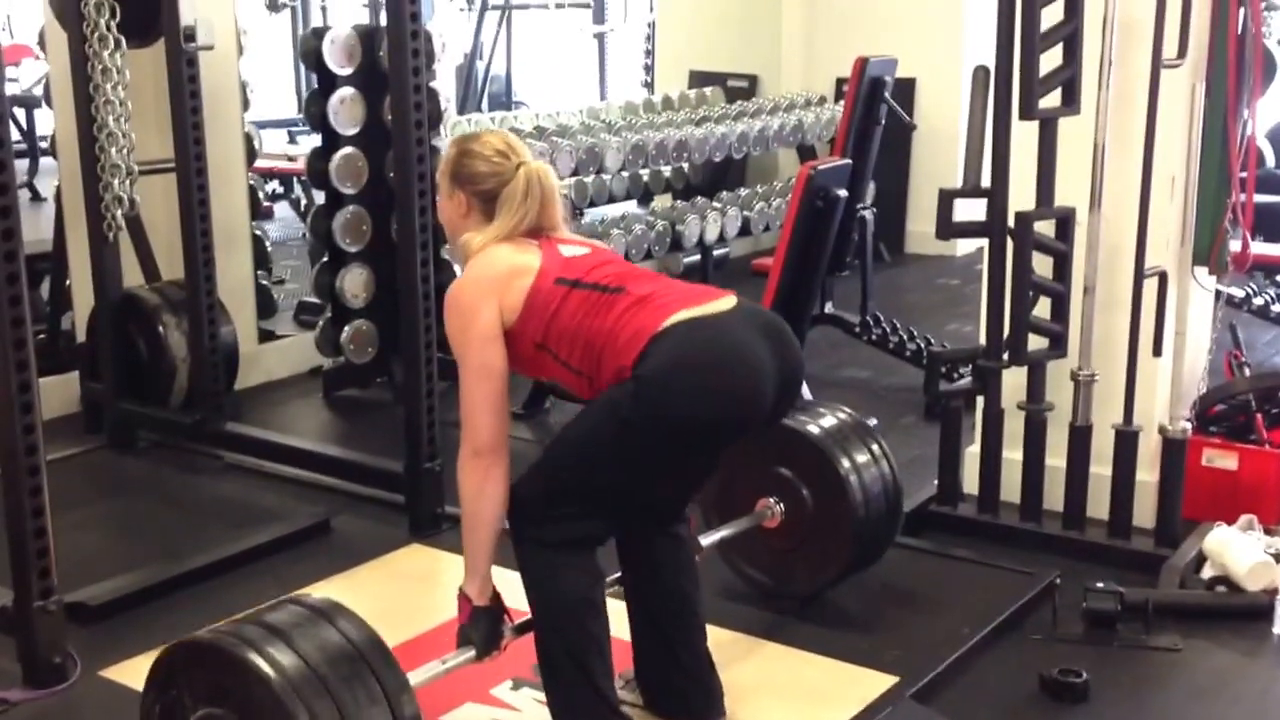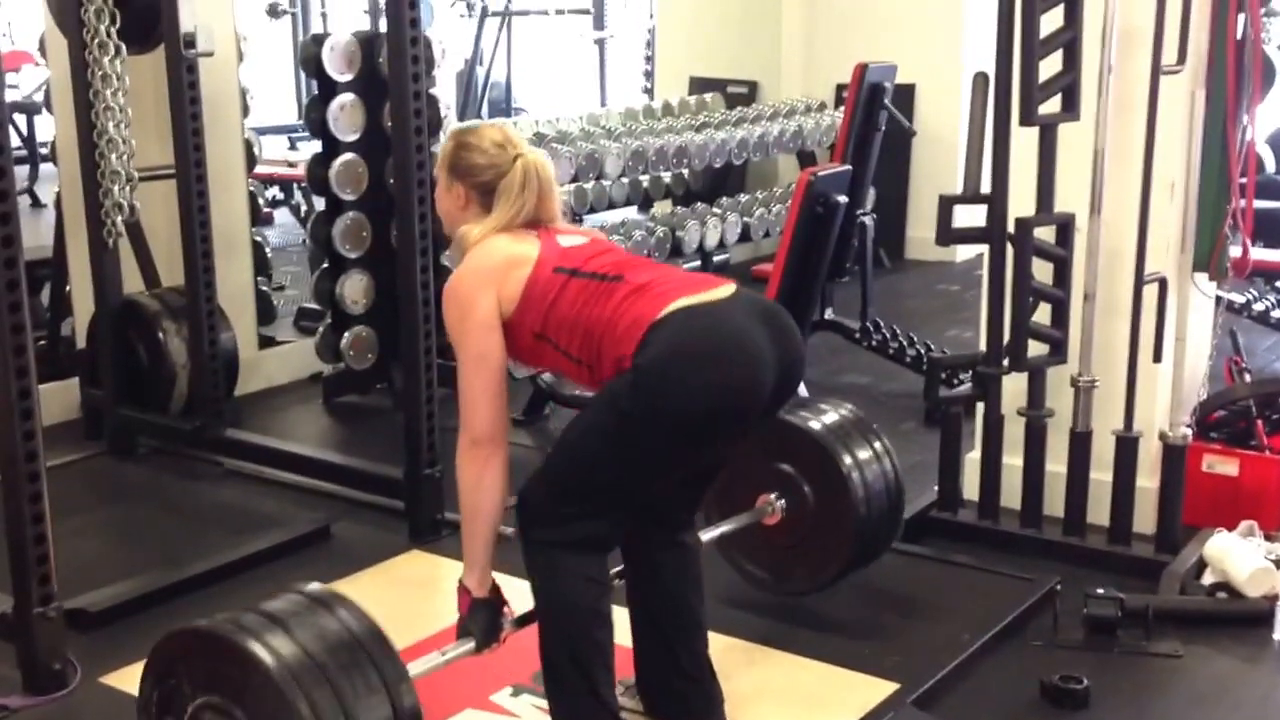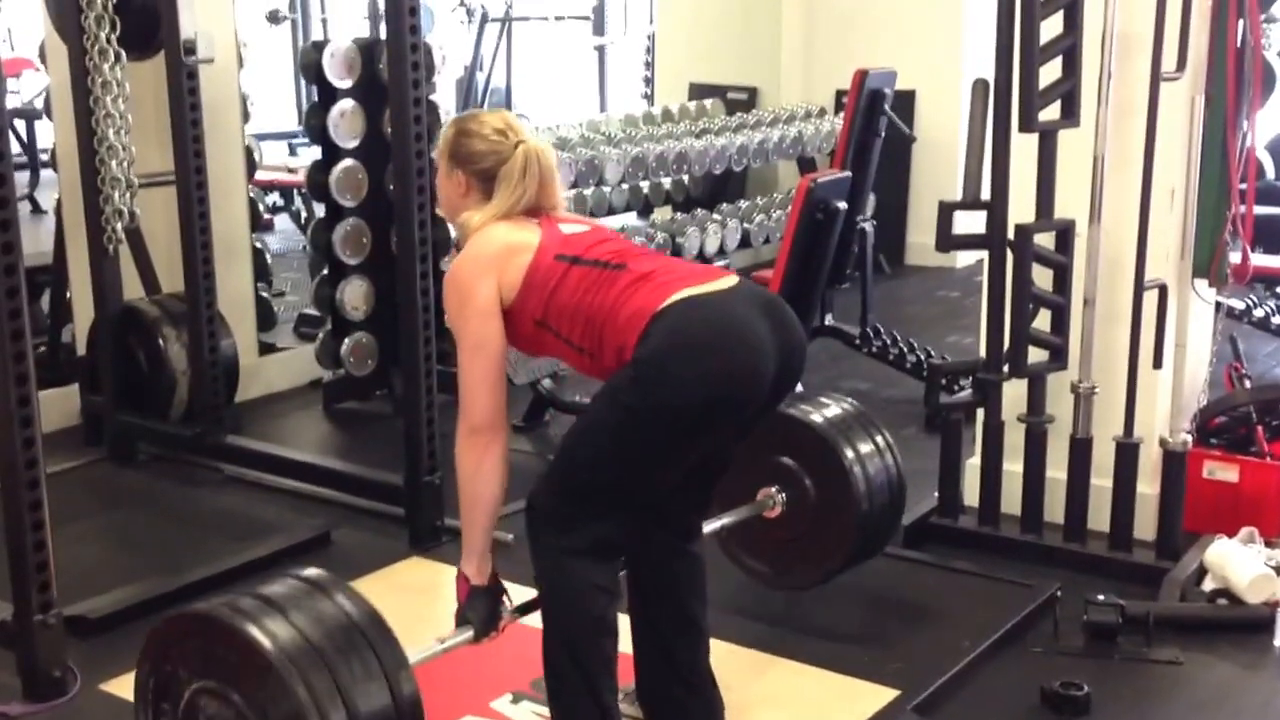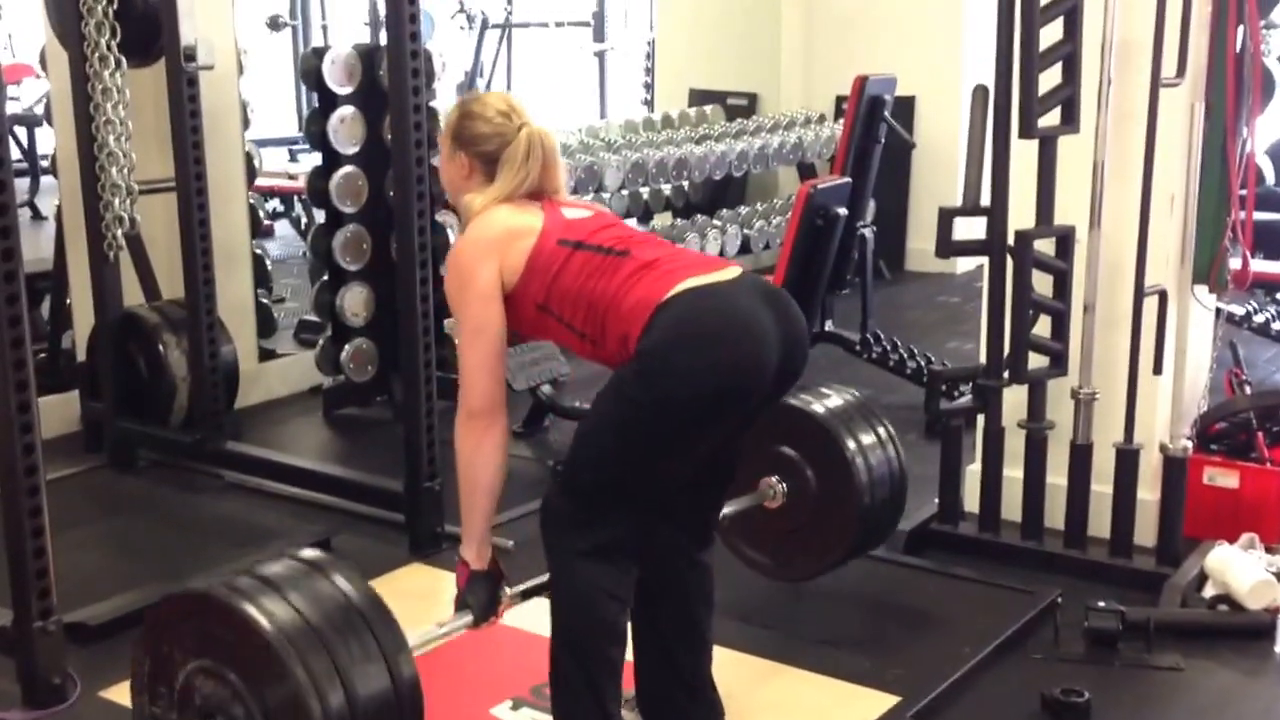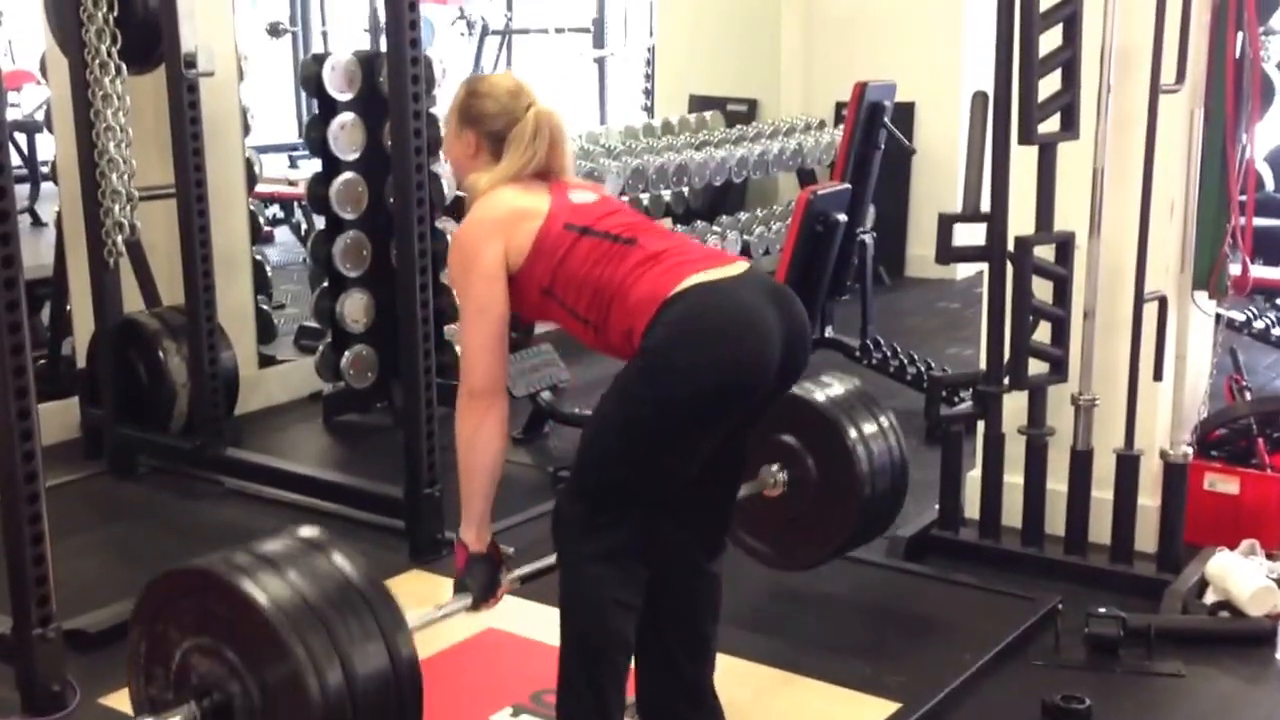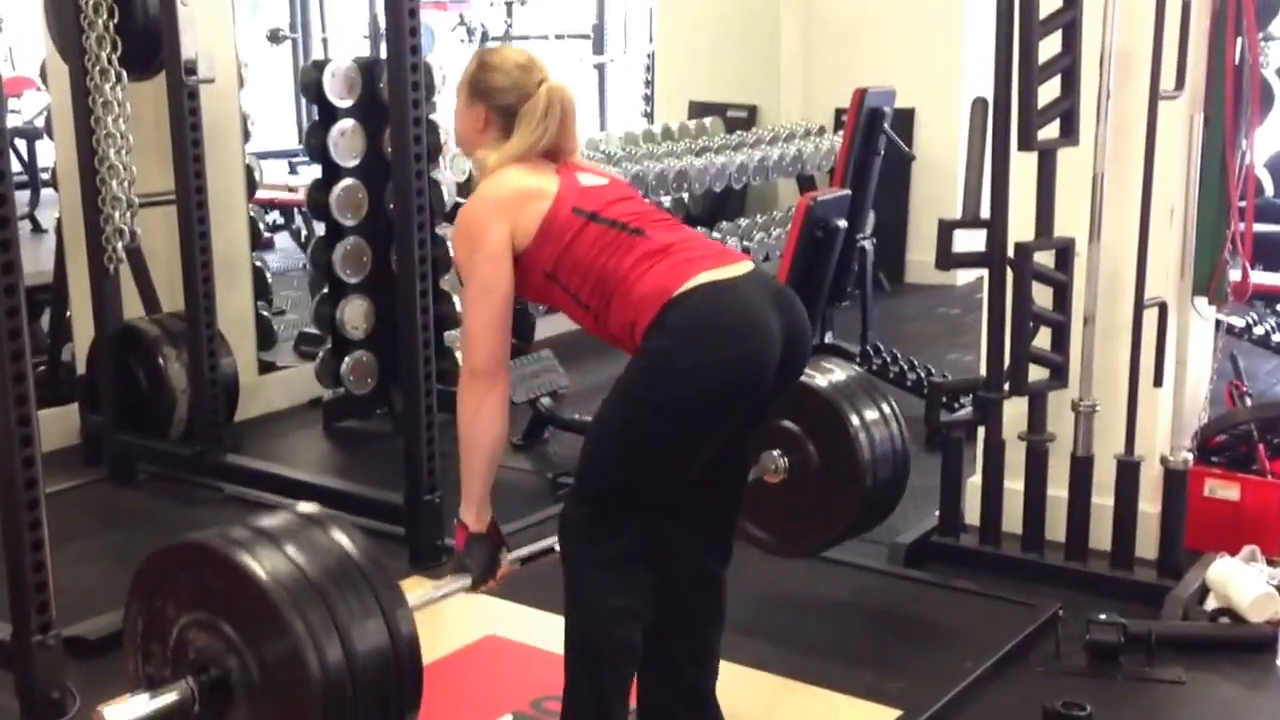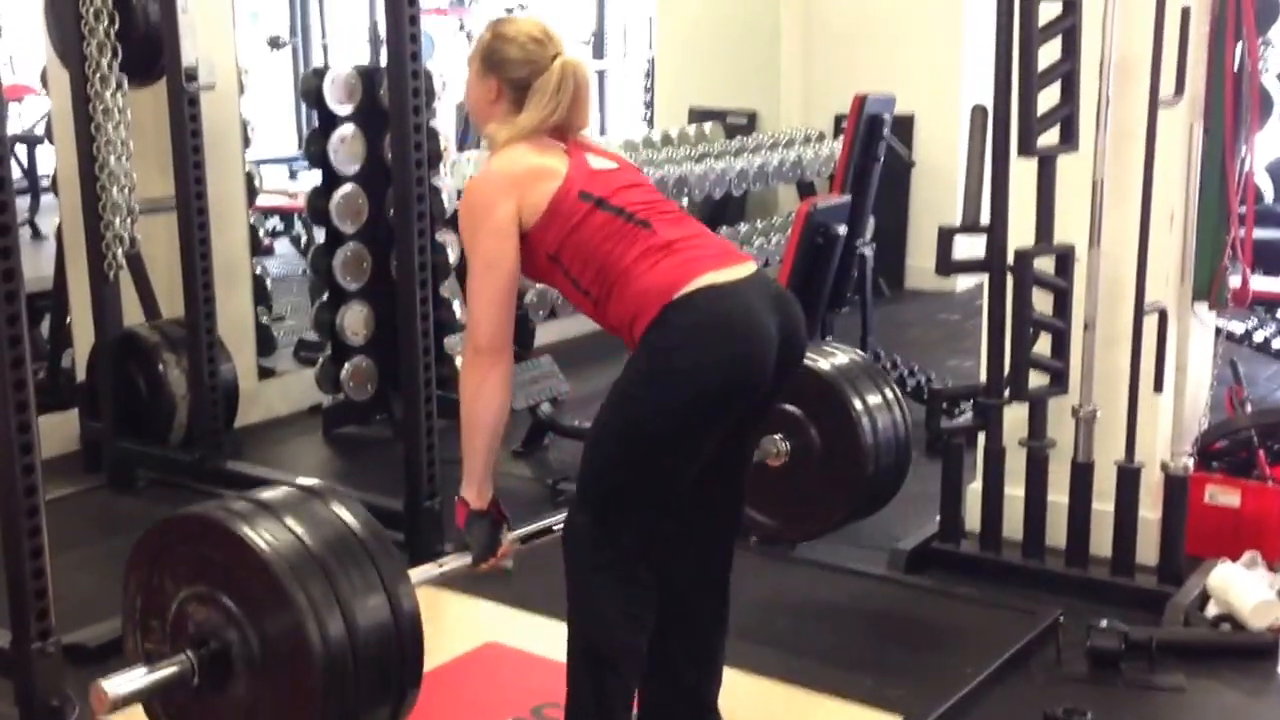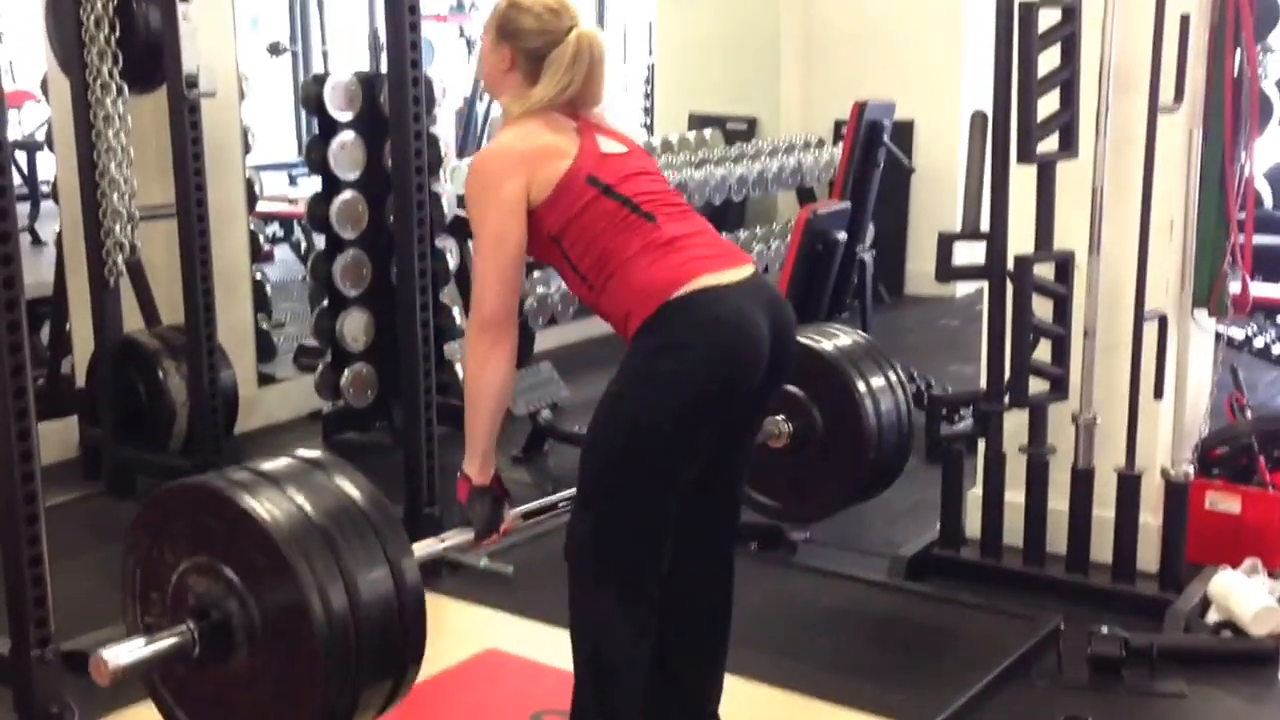
dt=0.1s
person 1, frame 1
left shoulder: (476, 288)
right shoulder: (567, 246)
left elbow: (484, 453)
left wrist: (477, 591)
left hip: (698, 371)
right hip: (769, 347)
left knee: (546, 522)
right knee: (643, 498)
person 1, frame 2
left shoulder: (474, 278)
right shoulder: (565, 239)
left elbow: (482, 443)
left wrist: (476, 583)
left hip: (696, 359)
right hip: (770, 335)
left knee: (556, 524)
right knee: (654, 508)
person 1, frame 3
left shoulder: (474, 266)
right shoulder: (567, 229)
left elbow: (482, 430)
left wrist: (476, 570)
left hip: (698, 351)
right hip: (771, 328)
left knee: (566, 527)
right knee: (661, 514)
person 1, frame 4
left shoulder: (477, 246)
right shoulder: (569, 212)
left elbow: (482, 415)
left wrist: (475, 555)
left hip: (700, 342)
right hip: (771, 318)
left knee: (583, 530)
right knee: (674, 520)
person 1, frame 5
left shoulder: (482, 228)
right shoulder: (575, 195)
left elbow: (483, 396)
left wrist: (475, 538)
left hip: (704, 338)
right hip: (775, 314)
left knee: (595, 534)
right knee: (684, 527)
person 1, frame 6
left shoulder: (489, 205)
right shoulder: (584, 175)
left elbow: (485, 377)
left wrist: (475, 519)
left hip: (703, 335)
right hip: (772, 313)
left knee: (601, 543)
right knee: (692, 533)
person 1, frame 7
left shoulder: (496, 183)
right shoulder: (593, 157)
left elbow: (489, 353)
left wrist: (476, 497)
left hip: (702, 335)
right hip: (771, 313)
left knee: (606, 550)
right knee: (694, 544)
person 1, frame 8
left shoulder: (508, 154)
right shoulder: (602, 132)
left elbow: (493, 326)
left wrist: (479, 473)
left hip: (691, 334)
right hip: (761, 312)
left knee: (611, 561)
right knee: (700, 543)
